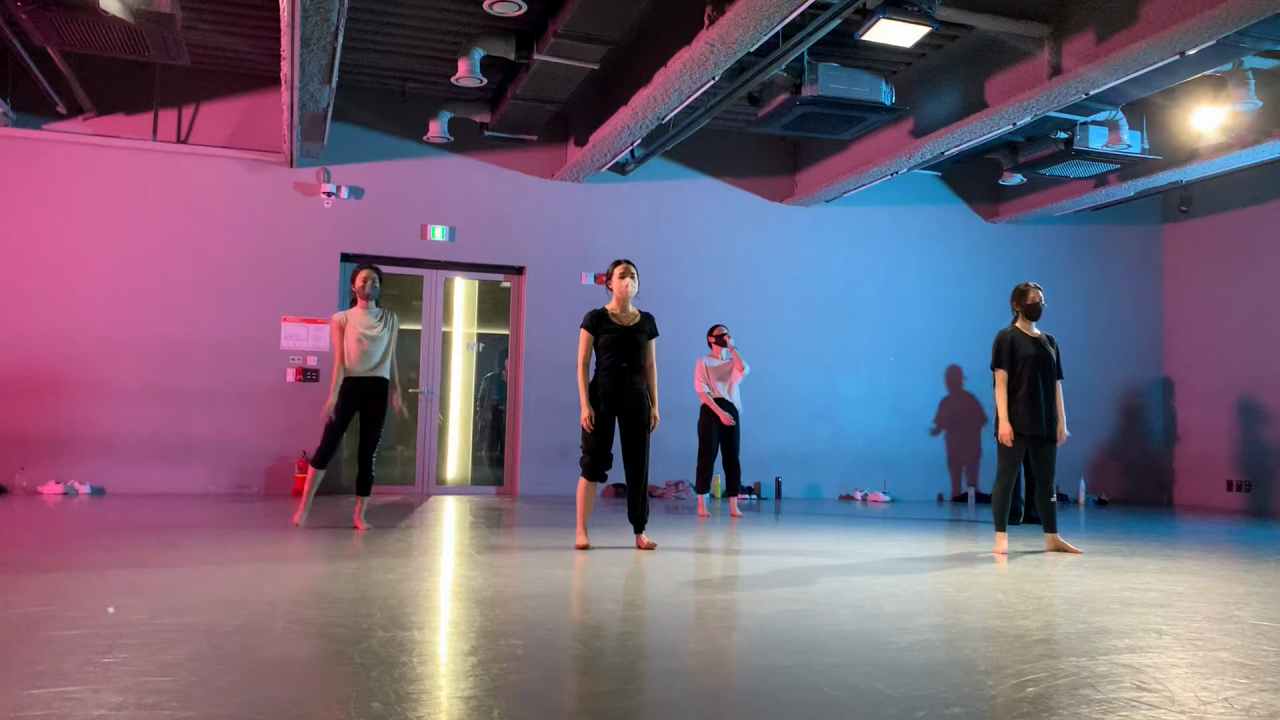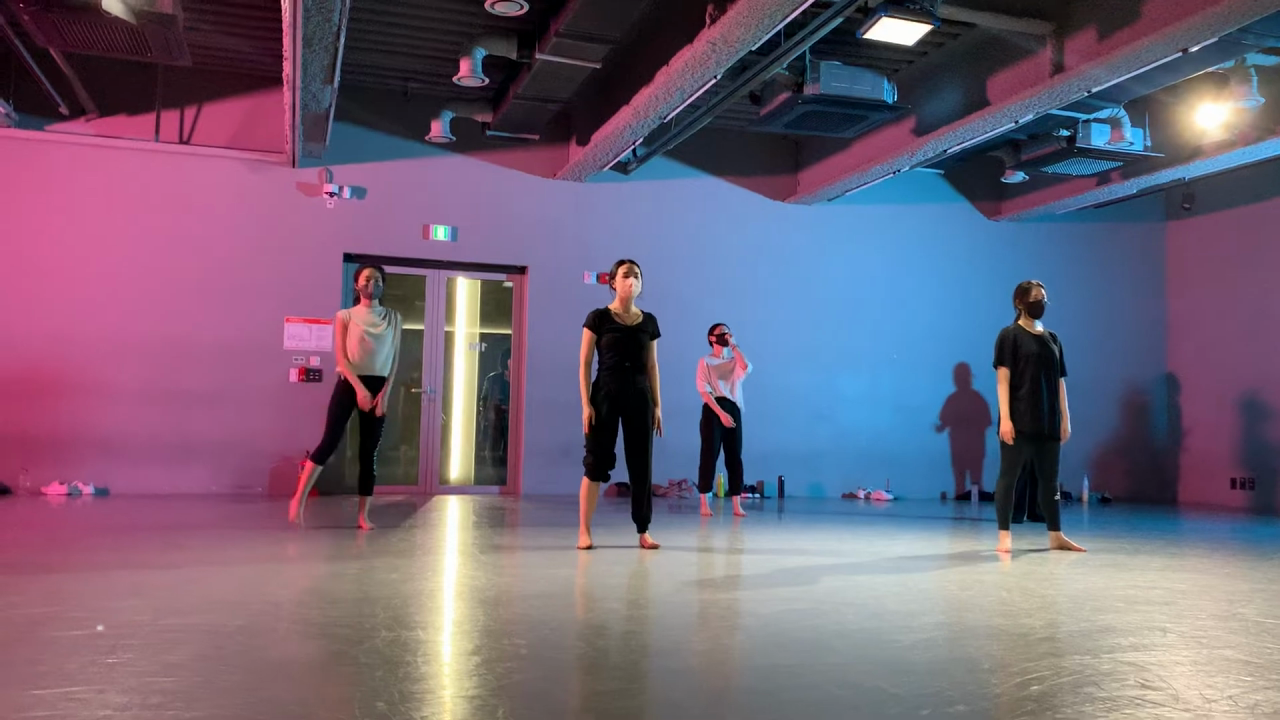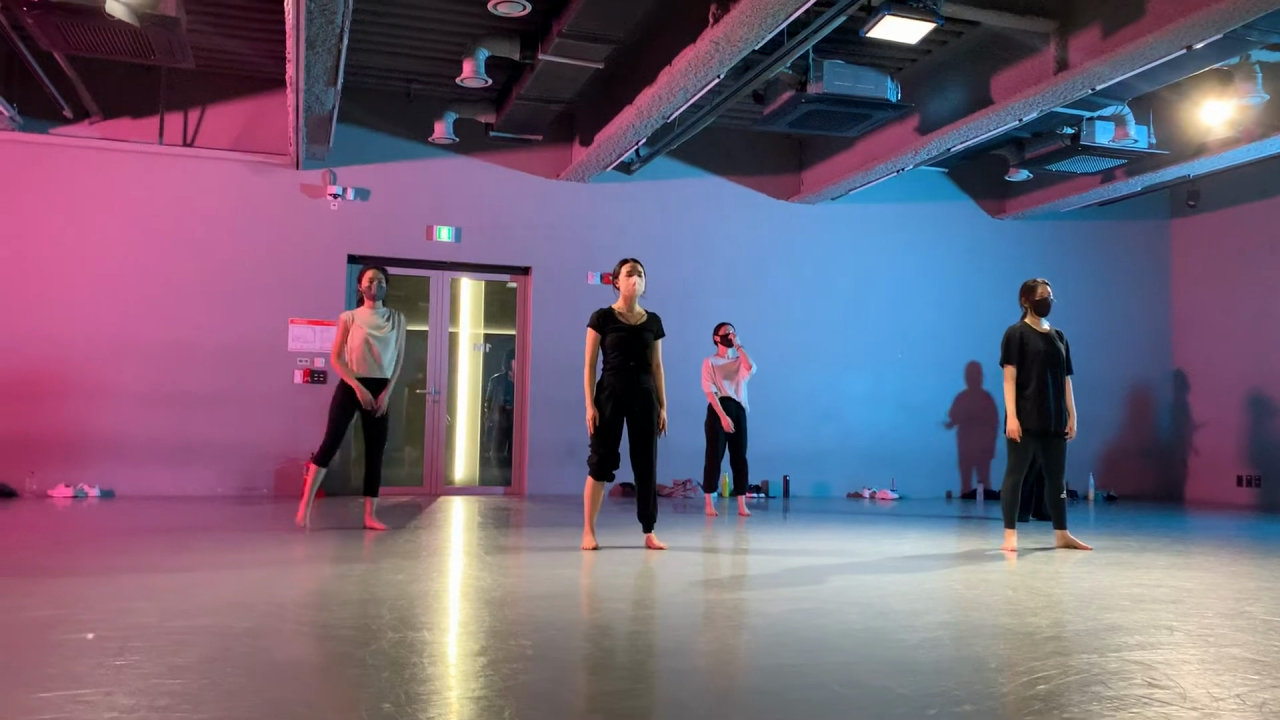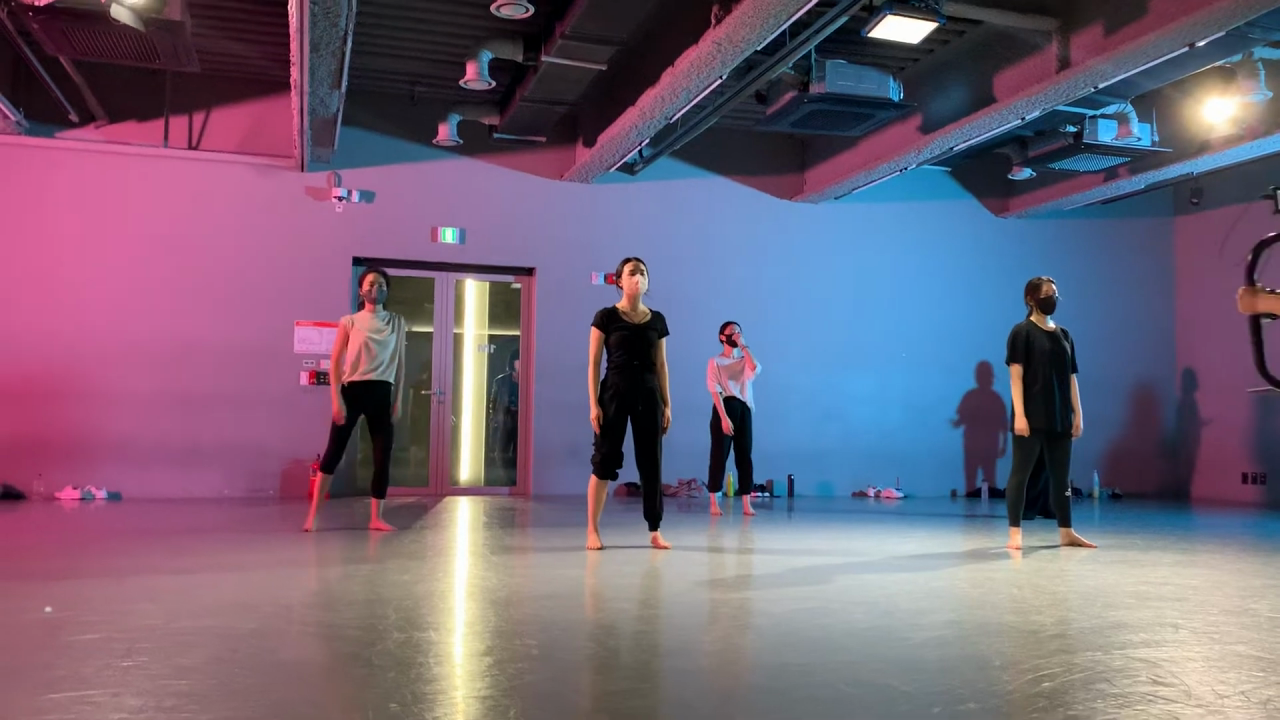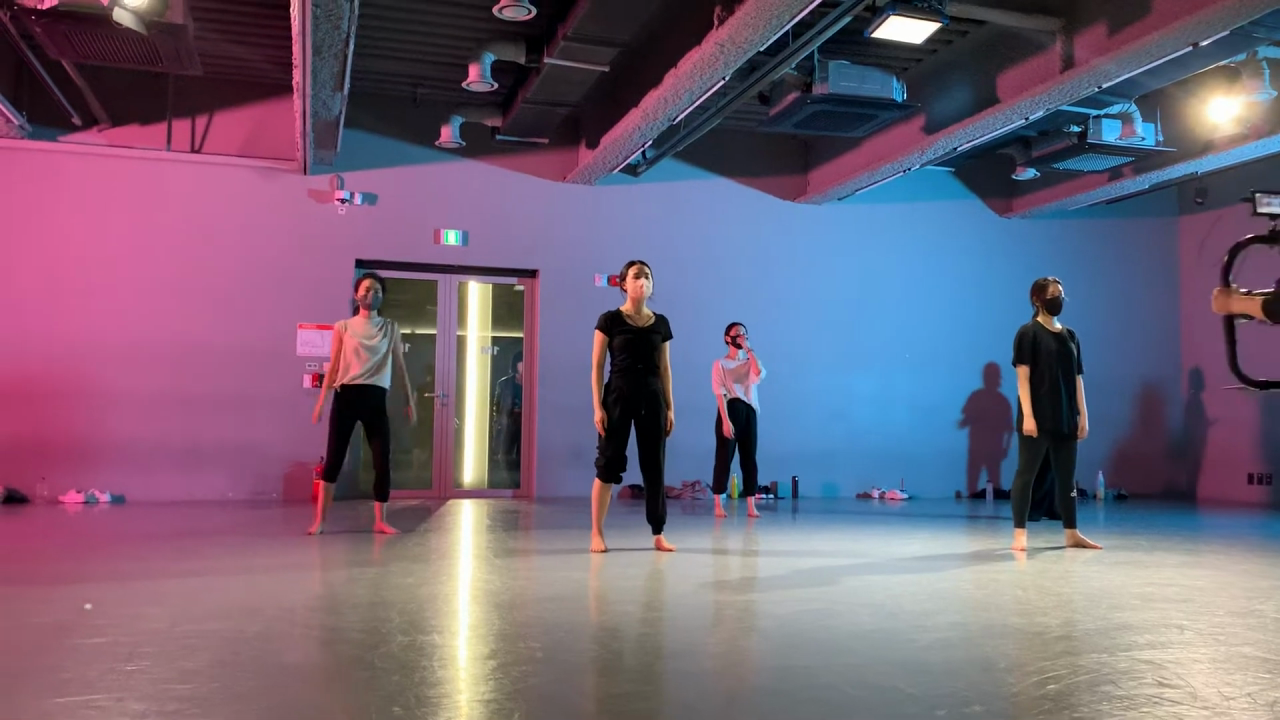
dt=0.2s
person 1, frame 1
left shoulder: (646, 321)
right shoulder: (595, 318)
left elbow: (650, 365)
right elbow: (582, 364)
left wrist: (654, 404)
right wrist: (585, 403)
left hip: (636, 396)
right hip: (602, 394)
left knee: (637, 464)
right knee: (593, 462)
left ankle: (639, 531)
right ankle: (581, 530)
person 1, frame 2
left shoulder: (649, 322)
right shoulder: (598, 318)
left elbow: (652, 366)
right elbow: (585, 363)
left wrist: (657, 405)
right wrist: (586, 403)
left hip: (639, 396)
right hip: (605, 393)
left knee: (641, 463)
right knee: (597, 461)
left ankle: (643, 531)
right ankle: (584, 530)
person 1, frame 3
left shoulder: (653, 321)
right shoulder: (602, 317)
left elbow: (656, 366)
right elbow: (590, 364)
left wrist: (662, 405)
right wrist: (590, 404)
left hip: (644, 395)
right hip: (610, 393)
left knee: (646, 463)
right knee: (601, 461)
left ankle: (649, 531)
right ankle: (588, 531)
person 1, frame 4
left shoulder: (657, 320)
right shoulder: (606, 316)
left elbow: (661, 364)
right elbow: (594, 363)
left wrist: (667, 404)
right wrist: (594, 403)
left hip: (648, 394)
right hip: (614, 392)
left knee: (651, 462)
right knee: (605, 460)
left ankle: (655, 530)
right ankle: (592, 530)
person 1, frame 5
left shoulder: (660, 323)
right shoulder: (609, 320)
left elbow: (664, 368)
right elbow: (597, 366)
left wrist: (670, 407)
right wrist: (598, 406)
left hip: (652, 397)
right hip: (618, 395)
left knee: (654, 465)
right knee: (609, 463)
left ankle: (658, 534)
right ankle: (596, 533)
person 2, frame 1
left shoulder: (1049, 342)
right shoulder: (1007, 338)
left elbow: (1056, 384)
right elbow: (1000, 381)
left wrist: (1061, 422)
right wrist: (1004, 420)
left hip: (1044, 423)
right hip: (1016, 423)
left knee: (1046, 480)
right knee: (1006, 477)
left ankle: (1052, 537)
right ankle: (1000, 537)
person 2, frame 2
left shoulder: (1052, 339)
right shoulder: (1010, 335)
left elbow: (1059, 381)
right elbow: (1003, 379)
left wrist: (1065, 419)
right wrist: (1005, 418)
left hip: (1048, 421)
right hip: (1019, 420)
left knee: (1050, 477)
right knee: (1009, 475)
left ankle: (1056, 536)
right ankle: (1004, 536)
person 2, frame 3
left shoulder: (1059, 337)
right shoulder: (1016, 334)
left elbow: (1066, 379)
right elbow: (1009, 377)
left wrist: (1071, 415)
right wrist: (1011, 416)
left hip: (1054, 419)
right hip: (1026, 418)
left knee: (1056, 476)
right knee: (1015, 473)
left ankle: (1062, 534)
right ankle: (1010, 534)
person 2, frame 4
left shoulder: (1064, 335)
right shoulder: (1022, 332)
left elbow: (1071, 377)
right elbow: (1016, 376)
left wrist: (1077, 414)
right wrist: (1019, 414)
left hip: (1060, 418)
right hip: (1031, 417)
left knee: (1061, 474)
right knee: (1021, 472)
left ankle: (1066, 532)
right ankle: (1015, 532)
person 2, frame 5
left shoulder: (1070, 336)
right shoulder: (1028, 333)
left elbow: (1077, 378)
right elbow: (1023, 377)
left wrist: (1083, 415)
right wrist: (1027, 415)
left hip: (1065, 419)
right hip: (1038, 418)
left knee: (1066, 476)
right knee: (1026, 473)
left ankle: (1071, 533)
right ankle: (1019, 533)
person 3, frame 1
left shoulder: (390, 319)
right shoulder: (342, 318)
left elbow: (390, 360)
right elbow: (339, 360)
left wrist: (397, 394)
right wrist: (333, 394)
left hip: (378, 390)
right hip: (349, 387)
left knee: (368, 454)
right knee: (327, 445)
left ankle: (359, 515)
right ankle: (304, 506)
person 3, frame 2
left shoulder: (393, 318)
right shoulder: (345, 316)
left elbow: (394, 358)
right elbow: (341, 357)
left wrist: (385, 391)
right wrist: (359, 388)
left hip: (377, 388)
right hip: (349, 385)
left knee: (369, 452)
right knee: (330, 442)
left ankle: (363, 515)
right ankle: (299, 499)
person 3, frame 3
left shoulder: (397, 319)
right shoulder: (348, 318)
left elbow: (398, 360)
right elbow: (335, 358)
left wrist: (387, 392)
right wrist: (358, 387)
left hip: (379, 390)
right hip: (350, 387)
left knee: (375, 454)
right knee: (330, 443)
left ankle: (370, 515)
right ankle: (306, 504)
person 3, frame 4
left shoulder: (397, 322)
right shoulder: (349, 322)
left elbow: (400, 364)
right elbow: (335, 363)
left wrist: (398, 399)
right wrist: (336, 398)
left hip: (382, 393)
right hip: (352, 392)
left knee: (383, 457)
right knee: (334, 451)
left ankle: (377, 517)
right ankle: (313, 514)
person 3, frame 5
left shoulder: (390, 328)
right shoulder: (343, 327)
left elbow: (400, 366)
right elbow: (333, 367)
left wrist: (410, 401)
right wrist: (321, 402)
left hip: (375, 397)
right hip: (346, 396)
left knee: (383, 460)
right knee: (334, 458)
left ankle: (380, 520)
right ankle: (319, 520)
person 4, frame 1
left shoulder: (733, 362)
right shoulder: (704, 362)
left elbow: (744, 371)
right elbow: (703, 392)
left wrist: (732, 347)
right wrist: (720, 412)
left hip: (732, 410)
right hip: (711, 410)
left knee: (732, 458)
right knee: (707, 456)
left ankle: (734, 505)
right ankle: (701, 503)
person 4, frame 2
left shoulder: (735, 361)
right shoulder: (705, 362)
left elbow: (746, 368)
right elbow: (705, 392)
left wrist: (733, 346)
right wrist: (721, 413)
left hip: (733, 409)
right hip: (713, 410)
left knee: (735, 456)
right knee: (709, 455)
left ankle: (737, 504)
right ankle: (704, 503)
person 4, frame 3
left shoulder: (739, 361)
right shoulder: (710, 362)
left elbow: (751, 369)
right elbow: (710, 392)
left wrist: (738, 346)
right wrist: (723, 416)
left hip: (738, 410)
right hip: (718, 410)
left knee: (740, 456)
right knee: (714, 455)
left ankle: (742, 504)
right ankle: (709, 503)
person 4, frame 4
left shoulder: (745, 360)
right shoulder: (715, 362)
left elbow: (755, 369)
right elbow: (715, 392)
left wrist: (743, 346)
right wrist: (724, 417)
left hip: (744, 409)
right hip: (724, 409)
left knee: (745, 456)
right knee: (719, 455)
left ankle: (746, 503)
right ankle: (714, 502)
person 4, frame 5
left shoulder: (751, 362)
right shoulder: (720, 364)
left elbow: (759, 374)
right elbow: (720, 394)
left wrist: (748, 349)
right wrist: (725, 420)
left hip: (749, 412)
right hip: (729, 410)
left knee: (749, 458)
right knee: (724, 457)
left ankle: (751, 505)
right ankle: (718, 504)
